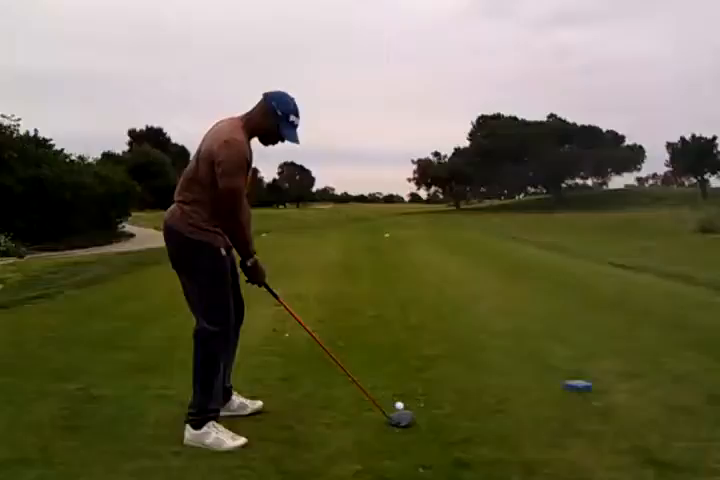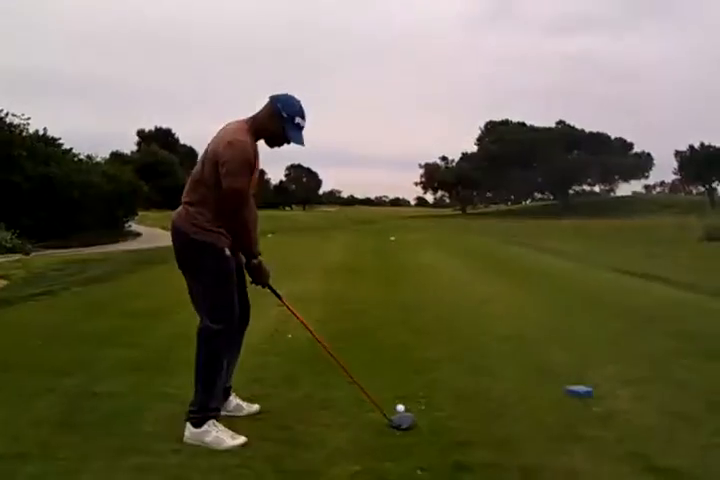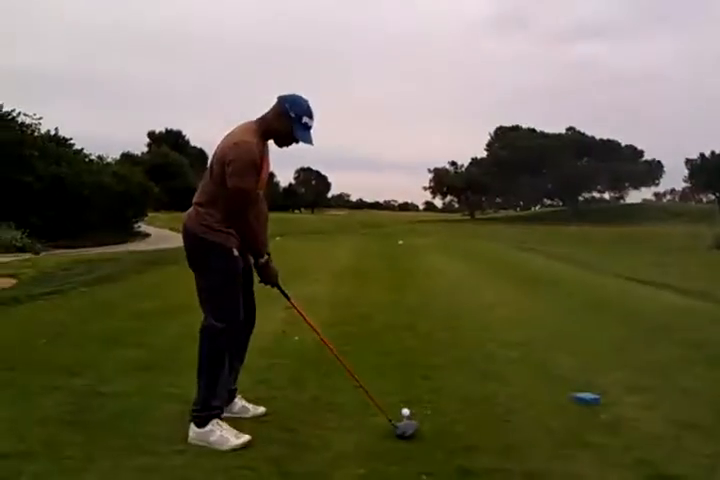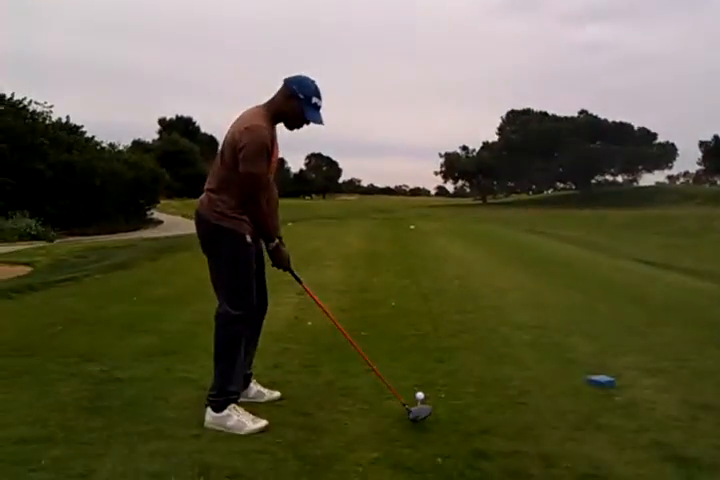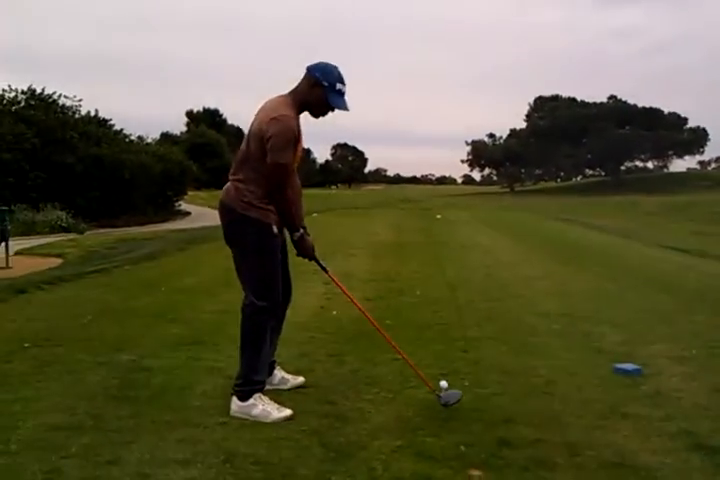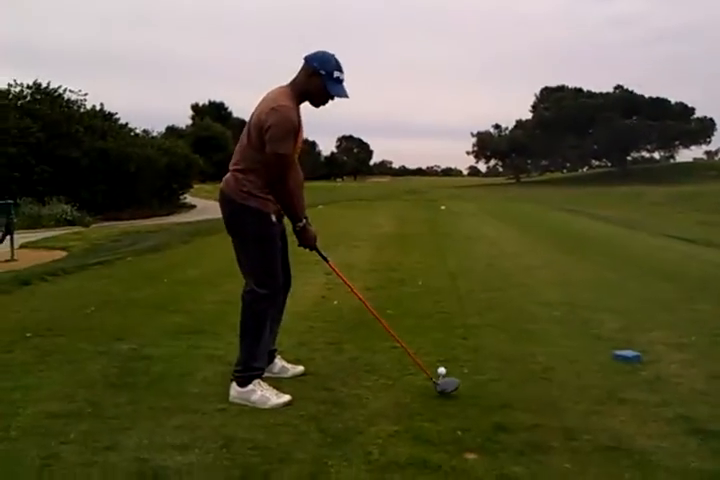
dt=0.2s
person 1, frame 1
left shoulder: (232, 131)
right shoulder: (234, 146)
right elbow: (231, 214)
left wrist: (246, 255)
right wrist: (251, 260)
left hip: (203, 233)
right hip: (194, 236)
left knee: (230, 314)
right knee: (215, 324)
left ankle: (220, 395)
right ankle: (199, 423)
person 1, frame 2
left shoulder: (243, 137)
right shoulder: (238, 146)
left elbow: (241, 206)
right elbow: (234, 214)
left wrist: (250, 255)
right wrist: (254, 260)
left hip: (216, 237)
right hip: (200, 237)
left knee: (236, 316)
right knee: (218, 323)
left ankle: (220, 395)
right ankle: (199, 421)
person 1, frame 3
left shoulder: (255, 141)
right shoulder: (245, 147)
left elbow: (252, 204)
right elbow: (240, 212)
left wrist: (260, 255)
right wrist: (262, 259)
left hip: (227, 238)
right hip: (211, 238)
left knee: (242, 320)
right knee: (223, 323)
left ankle: (224, 397)
right ankle: (204, 421)
person 1, frame 4
left shoulder: (262, 123)
right shoulder: (256, 132)
right elbow: (253, 198)
left wrist: (273, 239)
right wrist: (274, 244)
left hip: (236, 223)
right hip: (224, 224)
left knee: (254, 306)
right knee: (237, 310)
left ankle: (240, 381)
right ankle: (220, 406)
person 1, frame 5
left shoulder: (284, 110)
right shoulder: (283, 122)
left elbow: (285, 180)
right elbow: (279, 188)
left wrist: (297, 228)
right wrist: (299, 234)
left hip: (258, 212)
right hip: (248, 214)
left knee: (278, 294)
right knee: (263, 300)
left ankle: (265, 369)
right ankle: (246, 395)
person 1, frame 6
left shoulder: (285, 102)
right shoulder: (283, 113)
left elbow: (287, 169)
right elbow: (279, 178)
left wrist: (299, 218)
right wrist: (301, 224)
left hip: (260, 201)
right hip: (248, 203)
left knee: (278, 283)
right knee: (263, 288)
left ankle: (265, 357)
right ankle: (245, 381)
